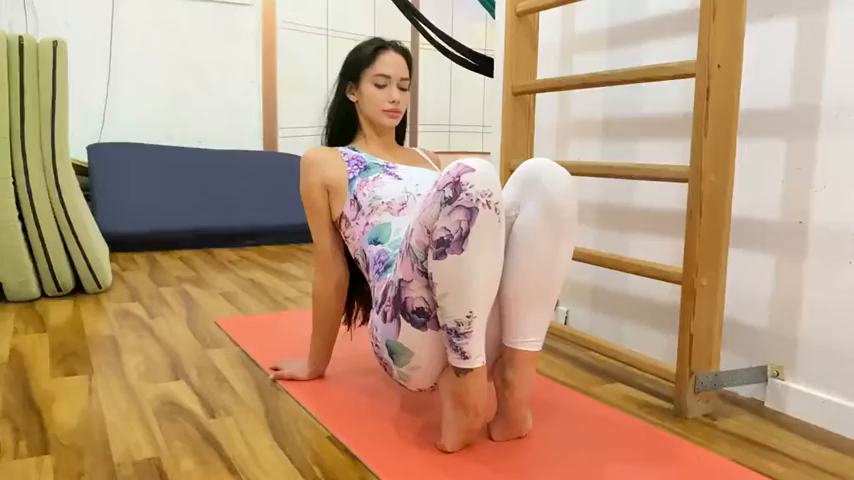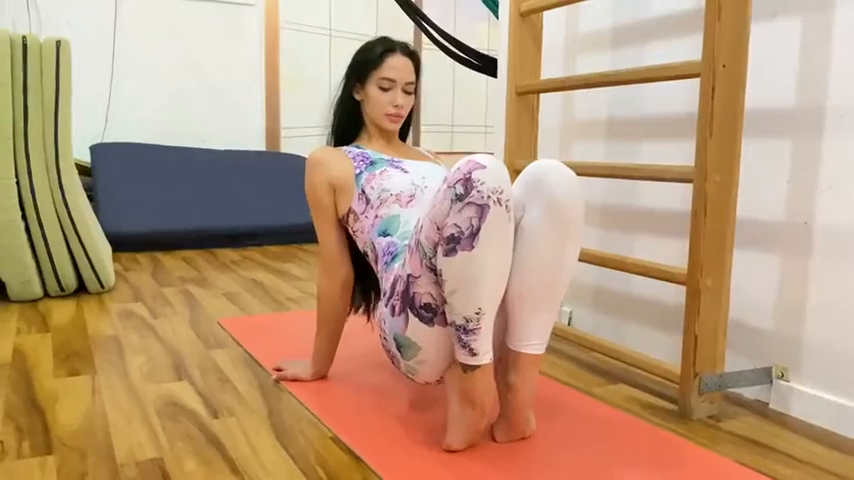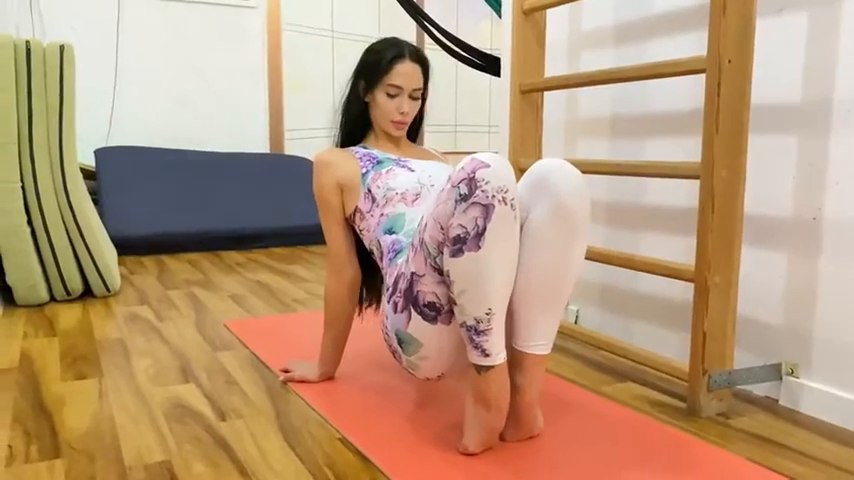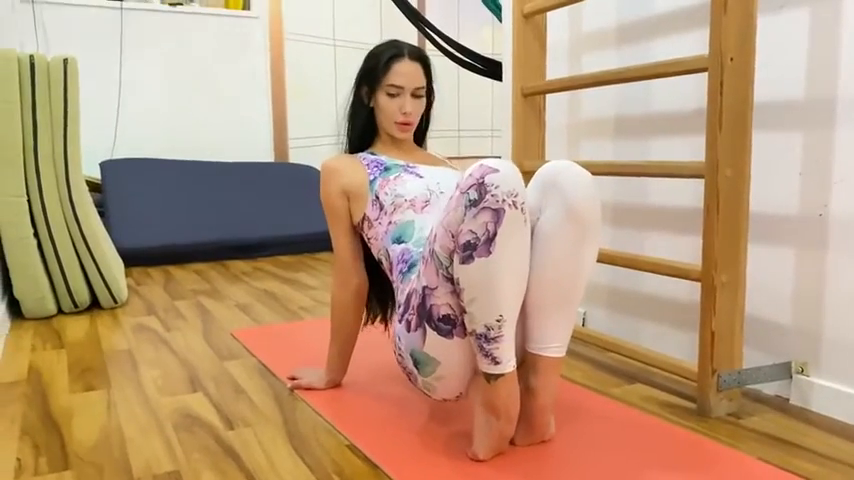
dt=0.5s
person 1, frame 1
left shoulder: (425, 160)
right shoulder: (323, 164)
right elbow: (331, 272)
left hip: (470, 320)
right hip: (412, 339)
left knee: (543, 177)
right knee: (469, 178)
left ankle: (514, 383)
right ankle: (463, 382)
person 1, frame 2
left shoulder: (428, 158)
right shoulder: (328, 164)
right elbow: (336, 272)
left hip: (478, 314)
right hip: (419, 329)
left knee: (550, 178)
right knee: (480, 172)
left ankle: (516, 384)
right ankle: (470, 376)
person 1, frame 3
left shoulder: (435, 158)
right shoulder: (335, 164)
right elbow: (344, 270)
left hip: (483, 304)
right hip: (422, 323)
left knee: (556, 177)
right knee: (485, 170)
left ankle: (523, 386)
right ankle: (487, 378)
person 1, frame 4
left shoulder: (443, 165)
right shoulder: (343, 172)
right elbow: (351, 279)
left hip: (497, 314)
right hip: (438, 339)
left knee: (565, 179)
right knee: (493, 177)
left ankle: (537, 392)
right ankle: (495, 389)
